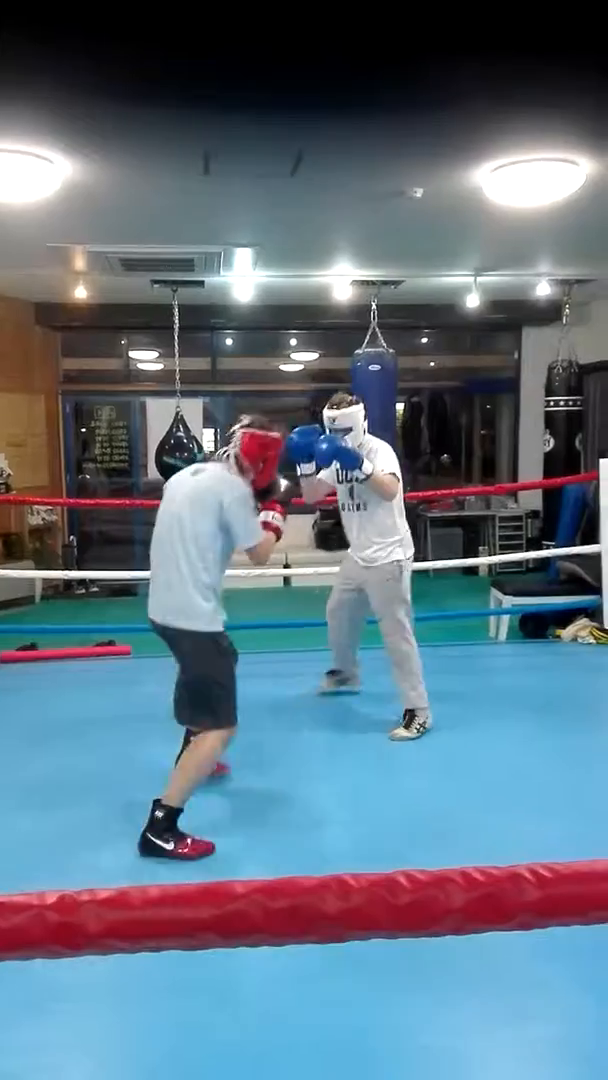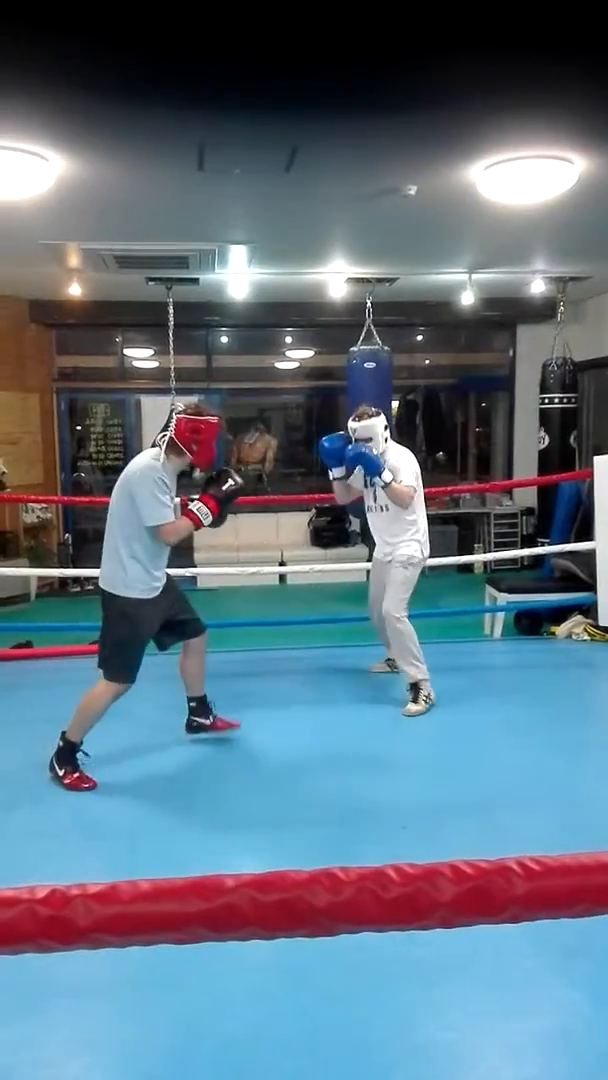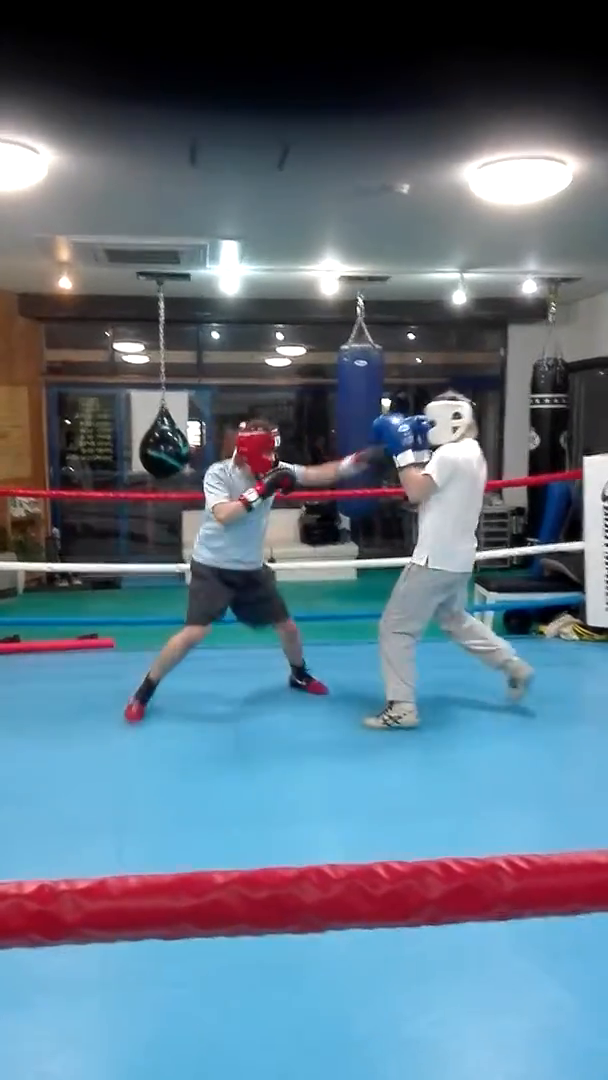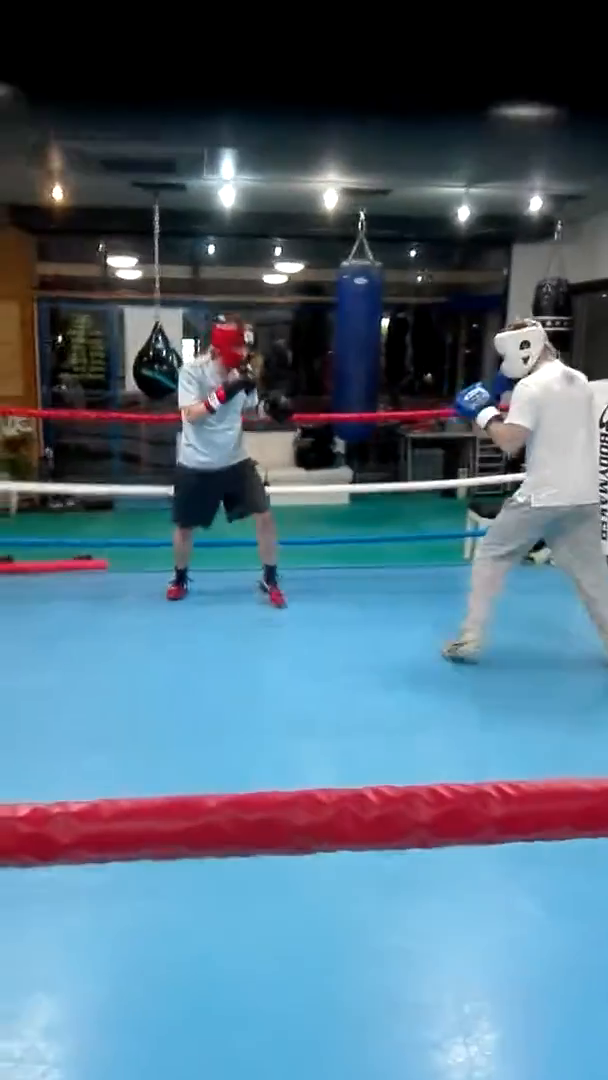
dt=0.7s
person 1, frame 1
left shoulder: (186, 476)
right shoulder: (231, 487)
right elbow: (259, 554)
right wrist: (273, 508)
left hip: (165, 607)
right hip: (194, 616)
left knee: (201, 685)
right knee: (218, 727)
left ankle: (192, 757)
right ankle: (160, 827)
person 1, frame 2
left shoulder: (163, 465)
right shoulder: (148, 471)
right elbow: (168, 534)
left wrist: (206, 501)
right wrist: (210, 503)
left hip: (153, 581)
right hip: (129, 590)
left knee: (195, 638)
right knee: (117, 680)
left ankle: (199, 713)
right ankle: (64, 756)
person 1, frame 3
left shoulder: (275, 471)
right shoulder: (219, 474)
left elbow: (316, 475)
right elbow: (223, 516)
left wrist: (353, 463)
right wrist: (259, 489)
left hip: (252, 567)
right hip: (213, 566)
left knee: (286, 626)
right knee: (195, 632)
left ankle: (300, 674)
right ankle: (145, 690)
person 1, frame 4
left shoulder: (242, 370)
right shoulder: (192, 370)
left elbow: (249, 409)
right elbow: (192, 415)
left wrist: (269, 408)
right wrist: (224, 391)
left hip: (235, 461)
right hip: (196, 465)
left knee: (264, 517)
right knee: (185, 527)
left ankle: (270, 580)
right ankle: (180, 578)
person 2, frame 1
left shoulder: (379, 449)
right shoulder: (337, 458)
left elbow: (390, 490)
right elbow: (311, 496)
left wrist: (358, 463)
right wrist: (305, 462)
left hip: (389, 556)
right hip: (360, 555)
left knee: (396, 632)
right knee: (339, 616)
left ankle: (418, 710)
right ankle: (345, 672)
person 2, frame 2
left shoulder: (401, 457)
right shoulder: (366, 462)
left elbow: (406, 499)
right elbow: (343, 497)
left wrist: (379, 472)
right wrist: (336, 465)
left hip: (408, 550)
right hip: (384, 551)
left knee: (393, 612)
right knee: (378, 610)
left ankle: (421, 685)
right ankle: (396, 657)
person 2, frame 3
left shoulder: (452, 454)
right shoulder: (472, 454)
left elbow: (416, 492)
right elbow: (430, 485)
left wrist: (403, 450)
right wrist: (419, 449)
left hip: (435, 559)
right hip: (459, 560)
left knee: (394, 627)
right knee: (457, 620)
left ankle: (400, 707)
right ankle: (515, 669)
person 2, frame 4
left shoulder: (530, 387)
right shoulder: (579, 381)
left elbow: (510, 442)
left wrist: (483, 412)
right wrist: (508, 392)
left hip: (542, 498)
left knee: (490, 558)
left ankle: (470, 638)
